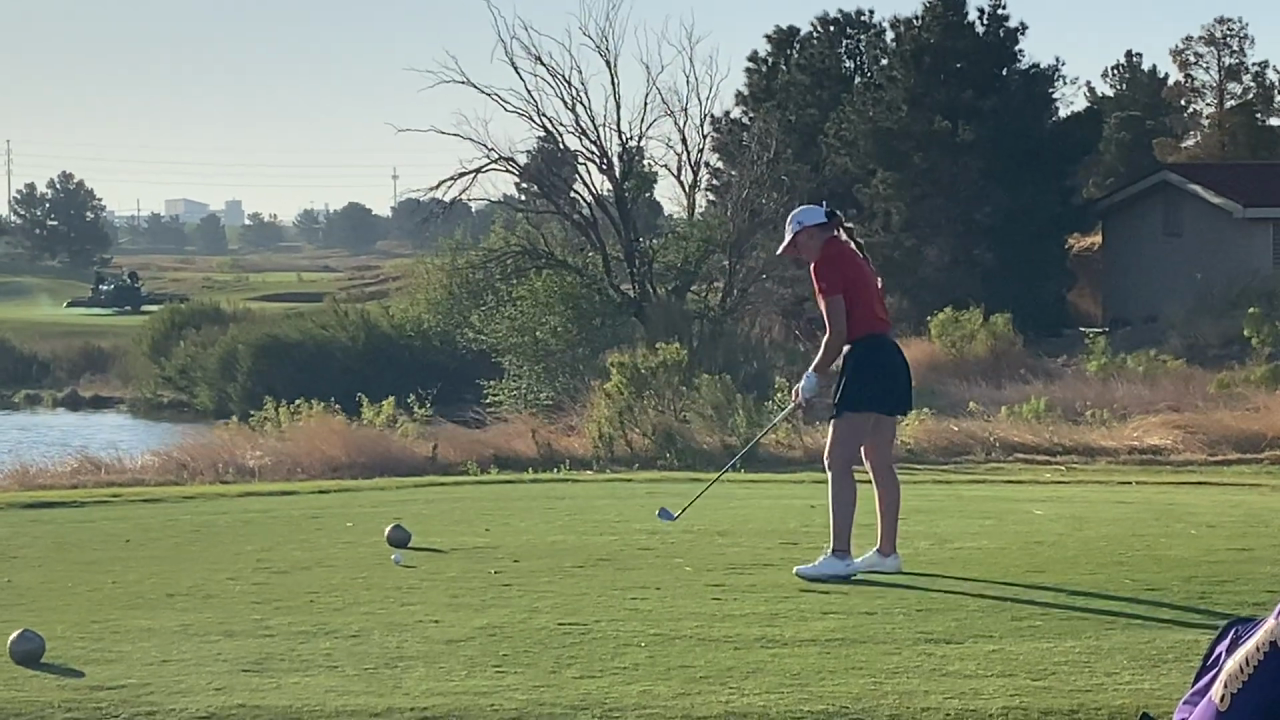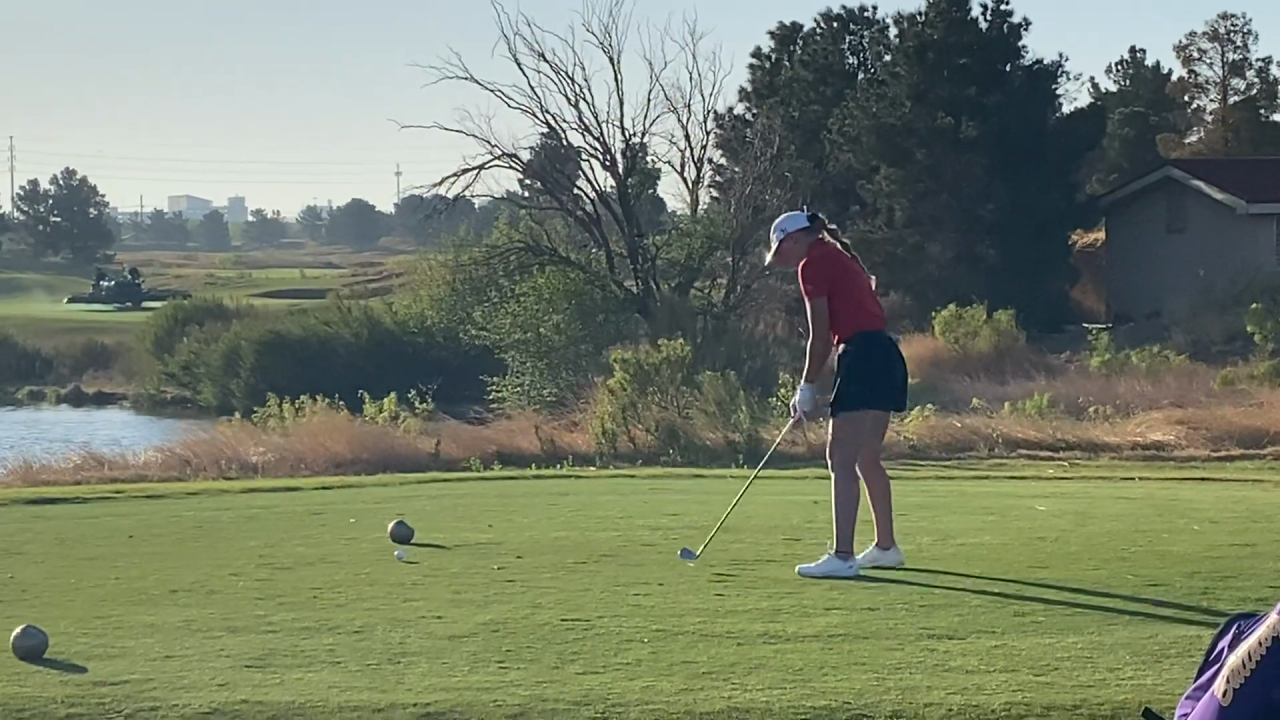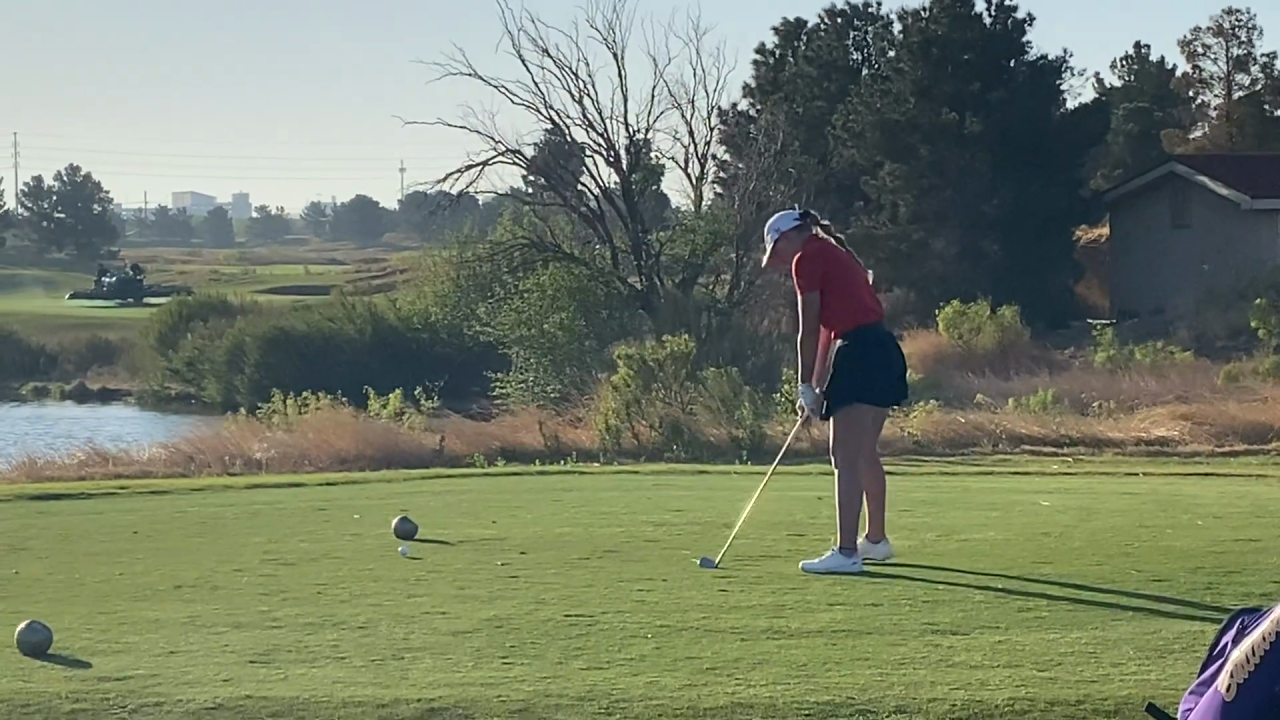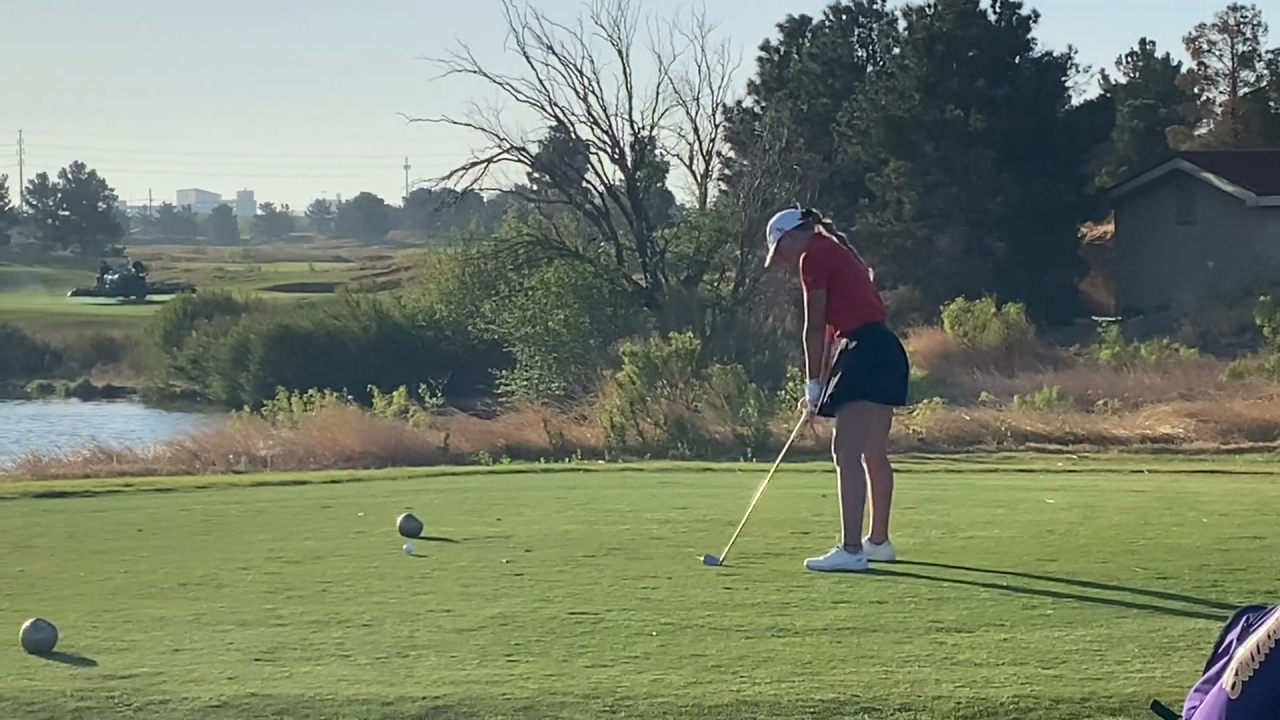
dt=0.2s
person 1, frame 1
left shoulder: (825, 262)
right shoulder: (850, 256)
left elbow: (837, 333)
left wrist: (811, 377)
right wrist: (816, 376)
left hip: (867, 362)
right hip: (888, 360)
left knee: (838, 461)
right knee: (879, 463)
left ankle: (839, 556)
right ankle: (886, 552)
person 1, frame 2
left shoulder: (812, 264)
right shoulder: (837, 257)
left elbow: (820, 336)
left wrist: (806, 388)
right wrist: (812, 388)
left hip: (863, 359)
right hip: (885, 357)
left knee: (841, 460)
right knee: (867, 459)
left ankle: (842, 556)
right ankle: (886, 545)
person 1, frame 3
left shoulder: (807, 259)
right shoulder: (833, 254)
left elbow: (809, 331)
left wrist: (806, 389)
right wrist: (817, 388)
left hip: (861, 354)
right hip: (883, 352)
left knee: (845, 457)
right knee: (865, 454)
left ankle: (846, 552)
right ankle: (875, 539)
person 1, frame 4
left shoulder: (814, 257)
right shoulder: (835, 253)
left elbow: (815, 329)
right elbow: (830, 327)
left wrist: (814, 385)
right wrist: (819, 385)
left hip: (866, 353)
right hip: (884, 351)
left knee: (847, 453)
right knee: (873, 453)
left ankle: (850, 549)
right ankle: (878, 541)
